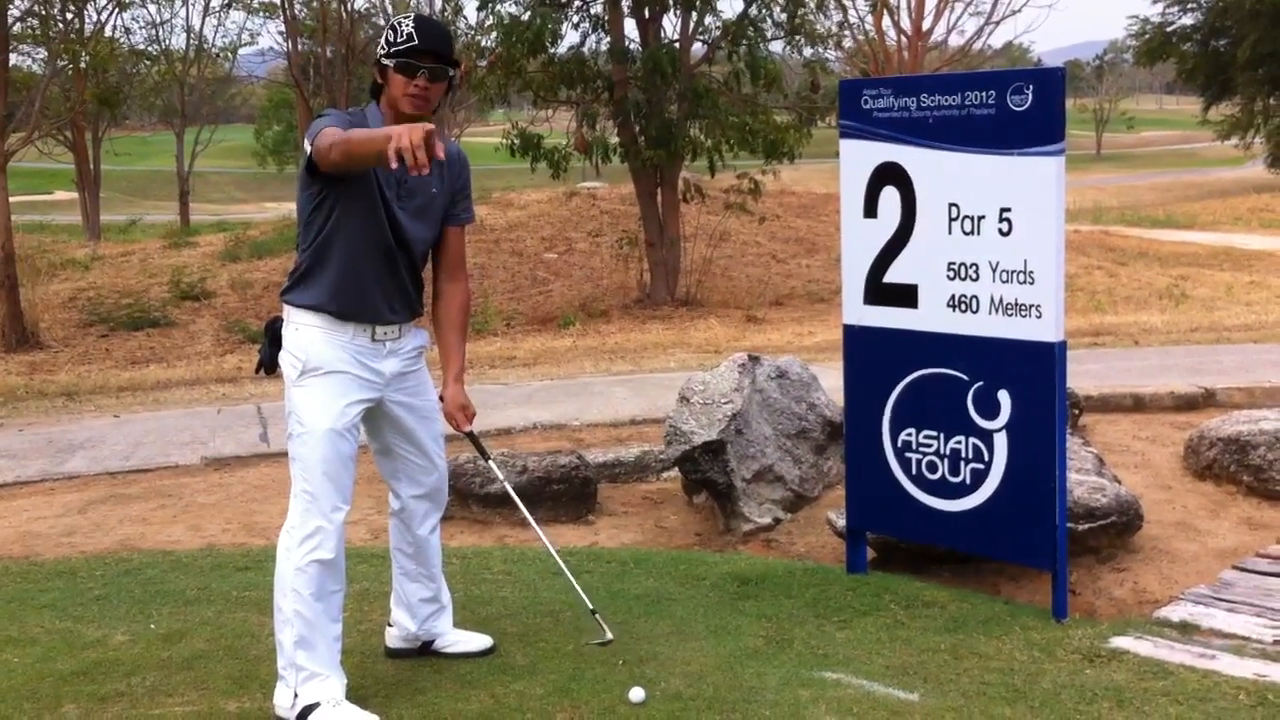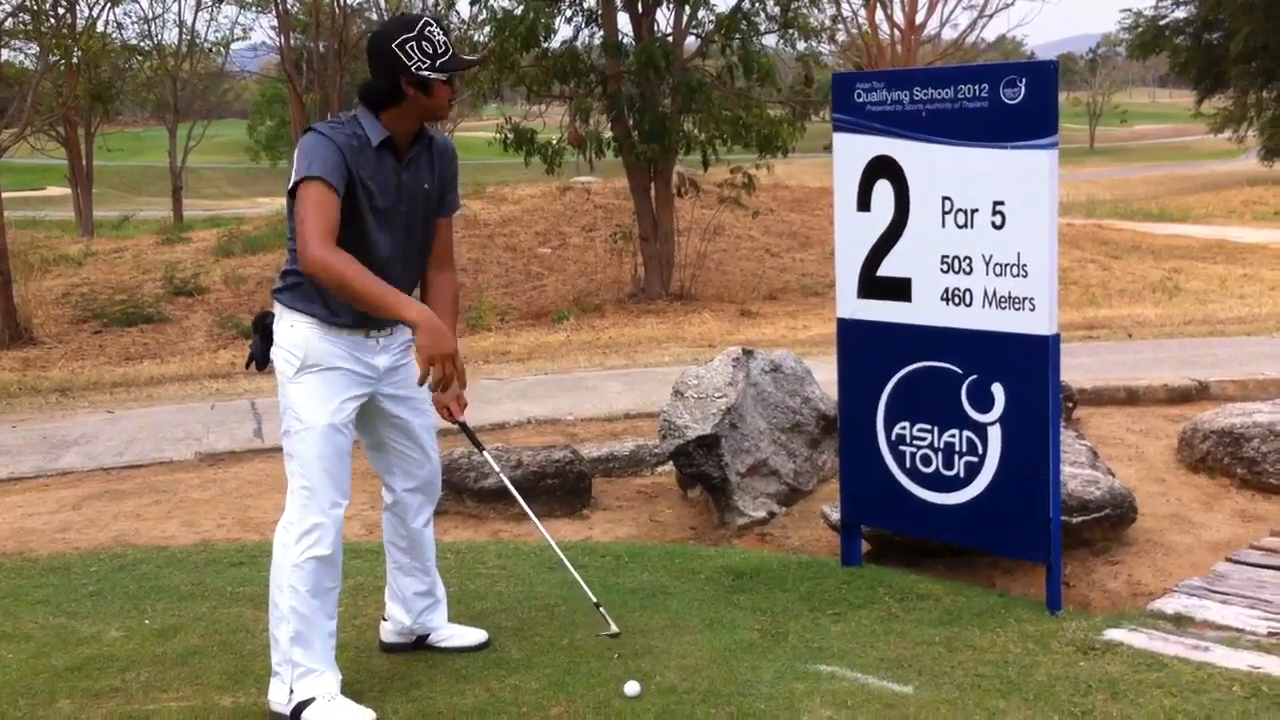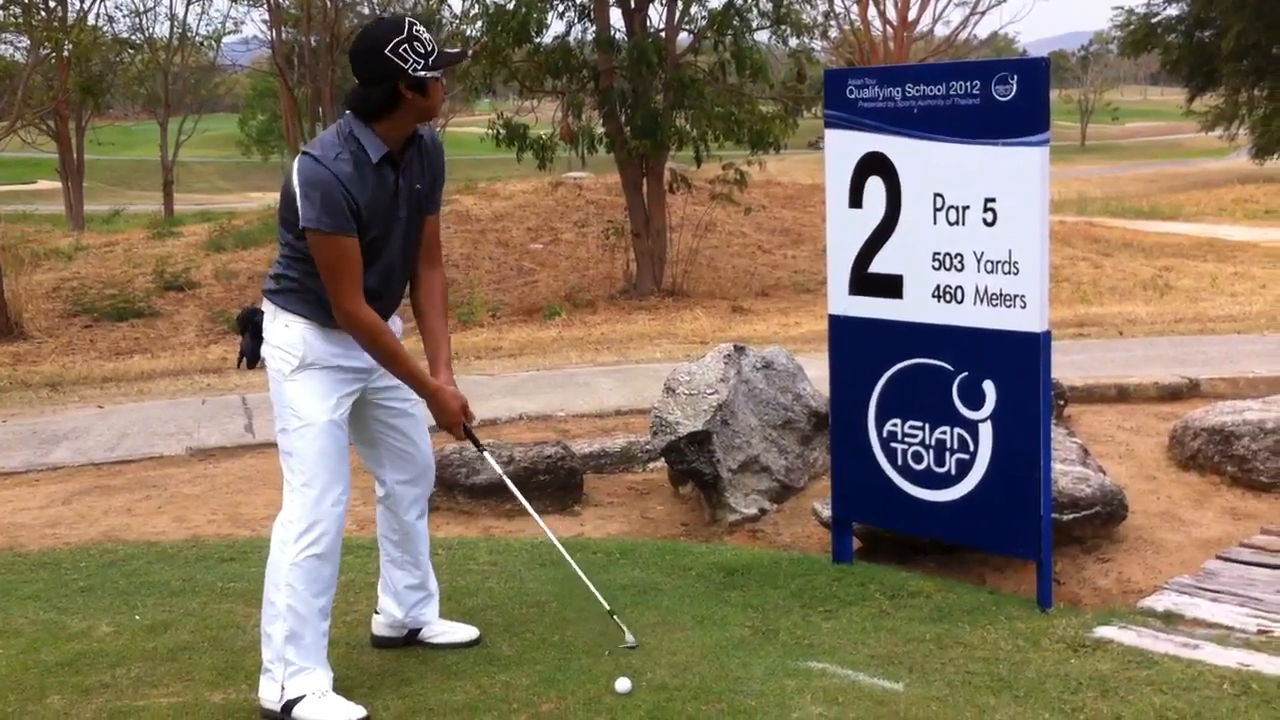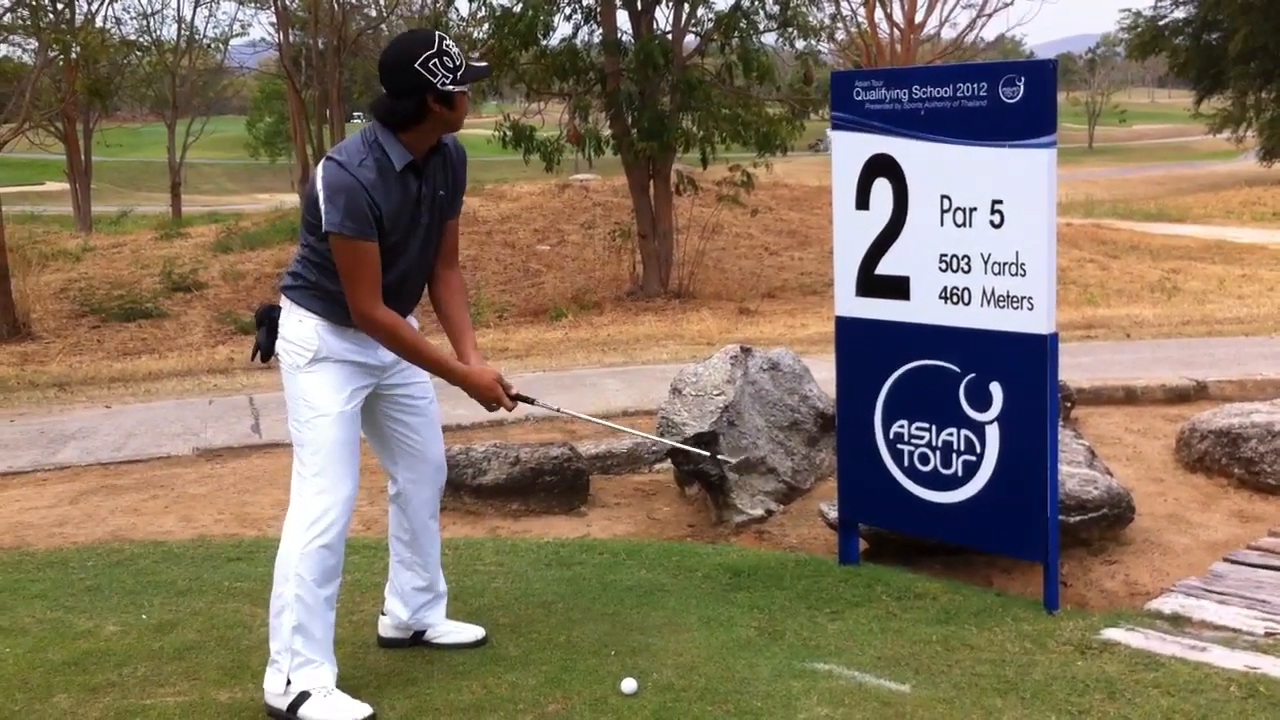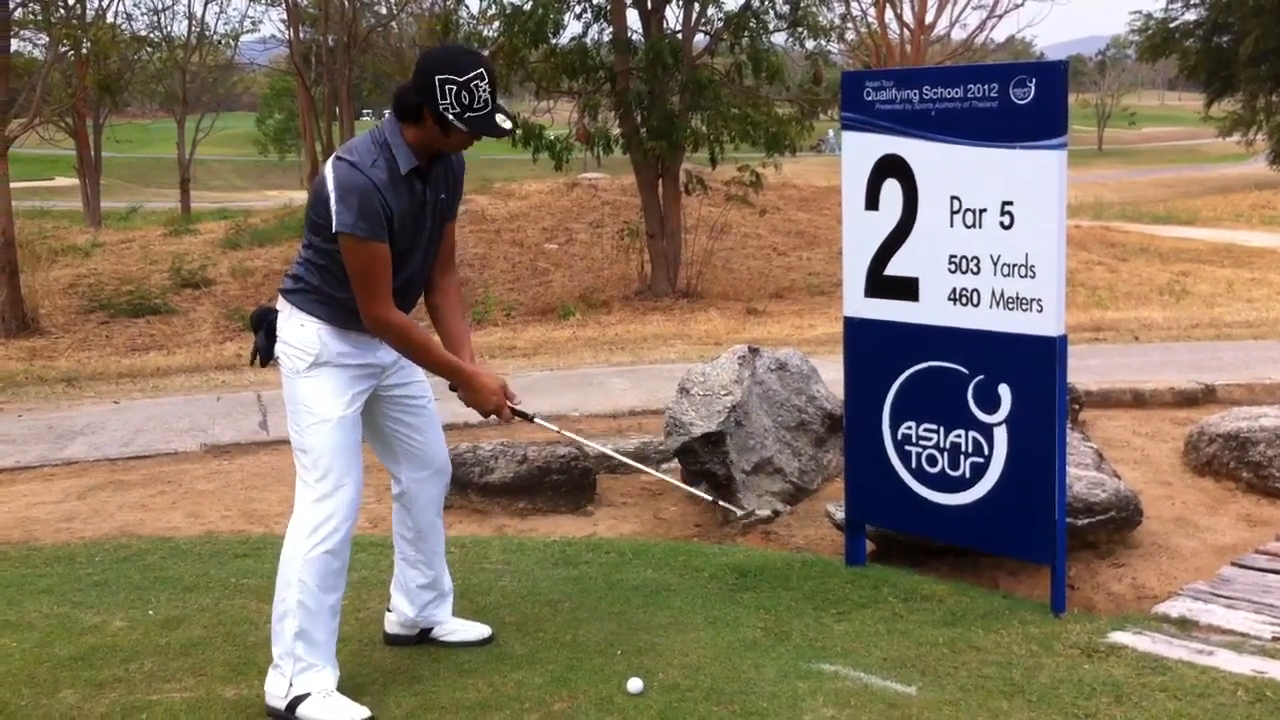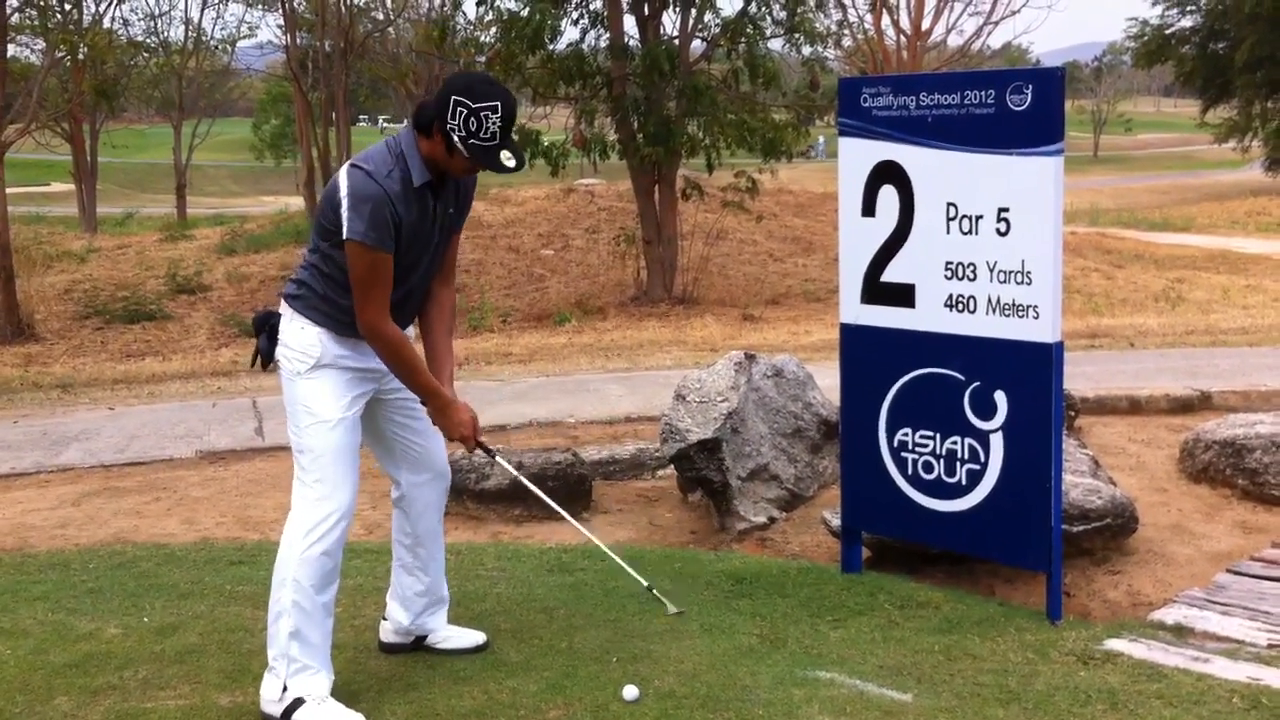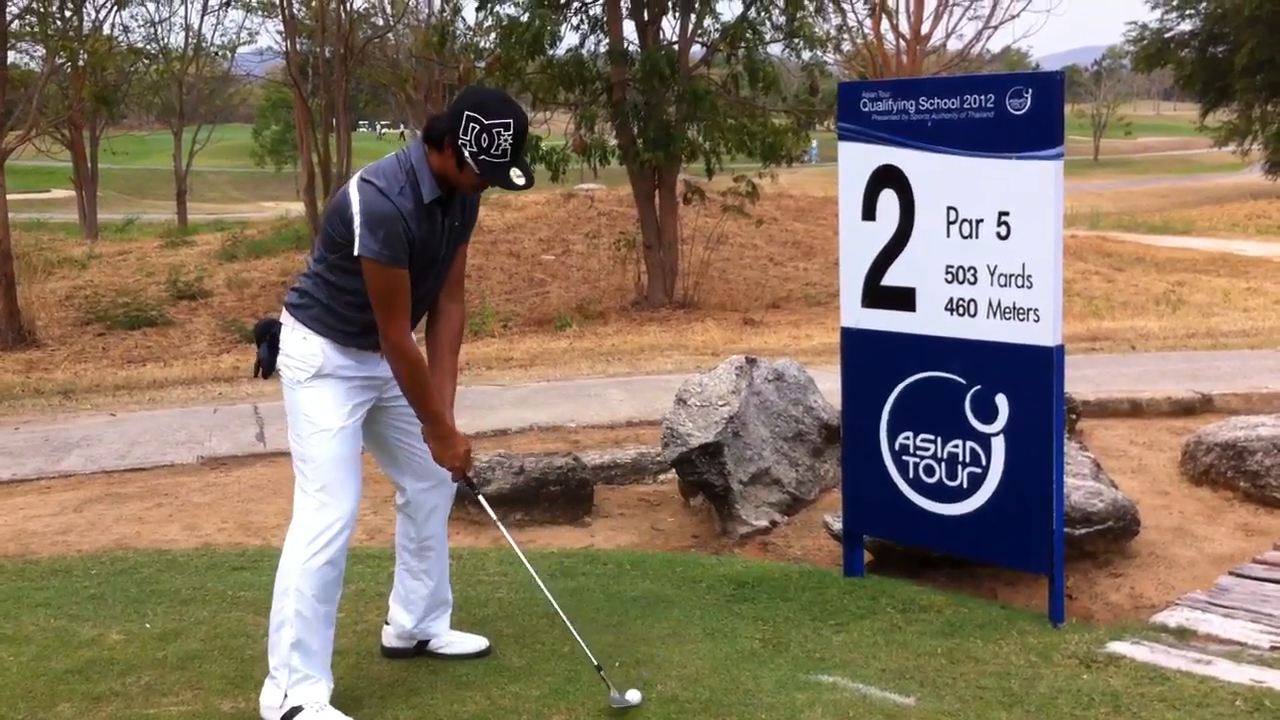
dt=0.3s
person 1, frame 1
left shoulder: (451, 162)
right shoulder: (334, 130)
left elbow: (451, 276)
right elbow: (340, 152)
left wrist: (454, 376)
right wrist: (393, 134)
left hip: (402, 342)
right hip: (327, 343)
left knee: (423, 487)
right knee: (319, 513)
left ankle: (418, 624)
person 1, frame 2
left shoulder: (439, 155)
right shoulder: (328, 146)
left elbow: (440, 267)
right elbow: (317, 254)
left wrist: (442, 361)
right wrist: (417, 317)
left hip: (387, 337)
right hip: (320, 342)
left knee: (417, 482)
right knee: (318, 509)
left ankle: (414, 619)
person 1, frame 3
left shoulder: (426, 151)
right shoulder: (325, 170)
left elbow: (427, 264)
right elbow: (346, 307)
left wrist: (443, 370)
right wrist: (428, 391)
left hip: (377, 333)
right hip: (311, 340)
left knee: (410, 474)
right knee: (317, 506)
left ankle: (406, 613)
person 1, frame 4
left shoulder: (449, 160)
right shoulder: (348, 176)
left elbow: (445, 267)
right elbow: (367, 309)
left wrist: (472, 357)
right wrist: (459, 376)
left hip: (391, 335)
right hip: (325, 339)
left knee: (422, 473)
right knee: (326, 499)
left ankle: (413, 615)
person 1, frame 5
left shoulder: (446, 165)
right shoulder: (357, 176)
left elbow: (440, 272)
right elbow: (379, 311)
left wrist: (468, 361)
right wrist: (465, 379)
left hip: (387, 339)
right hip: (323, 340)
left knee: (426, 471)
right knee: (330, 502)
left ankle: (418, 611)
person 1, frame 6
left shoulder: (456, 180)
right shoulder: (370, 185)
left elbow: (440, 286)
right elbow: (374, 320)
left wrist: (445, 386)
right wrist: (442, 405)
left hip: (386, 343)
right hip: (323, 346)
left knee: (426, 475)
right knee: (326, 504)
left ankle: (414, 619)
person 1, frame 7
left shoulder: (462, 191)
right shoulder: (380, 200)
left elbow: (448, 300)
right elbow: (396, 337)
left wrist: (445, 412)
right wrist: (440, 430)
left hip: (384, 355)
right hip: (323, 356)
left knee: (430, 481)
right knee: (328, 512)
left ankle: (416, 624)
